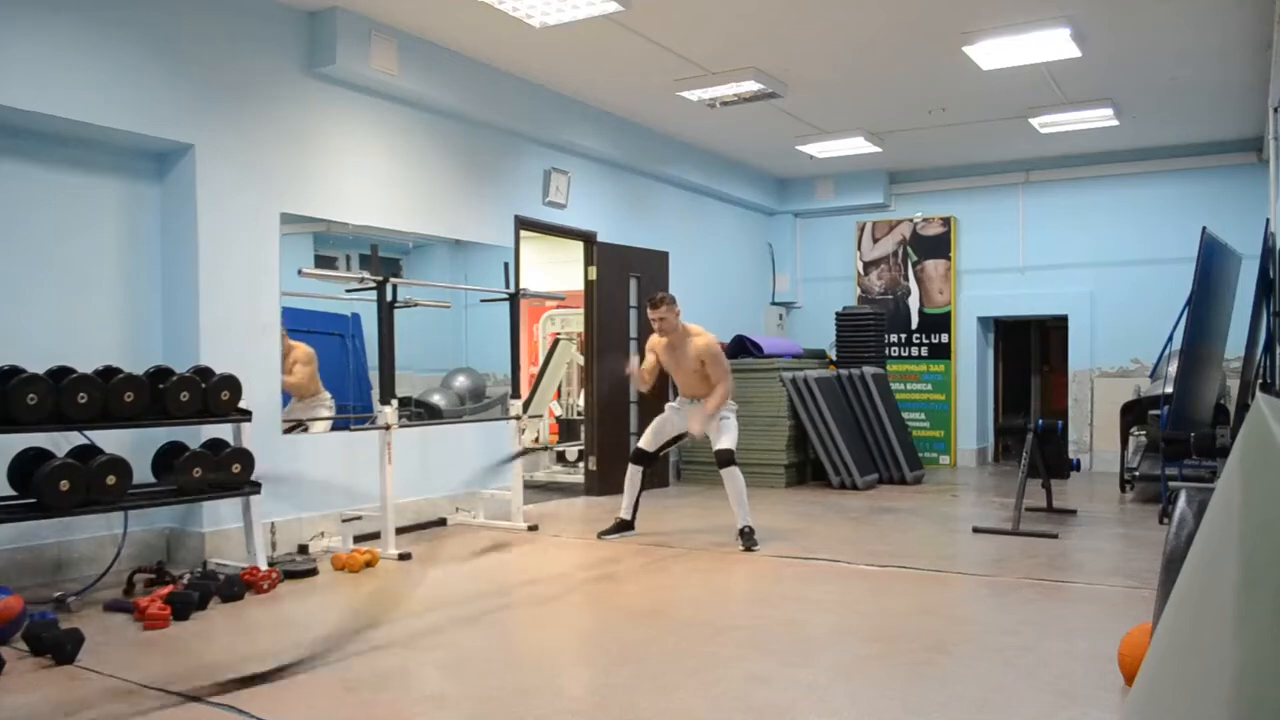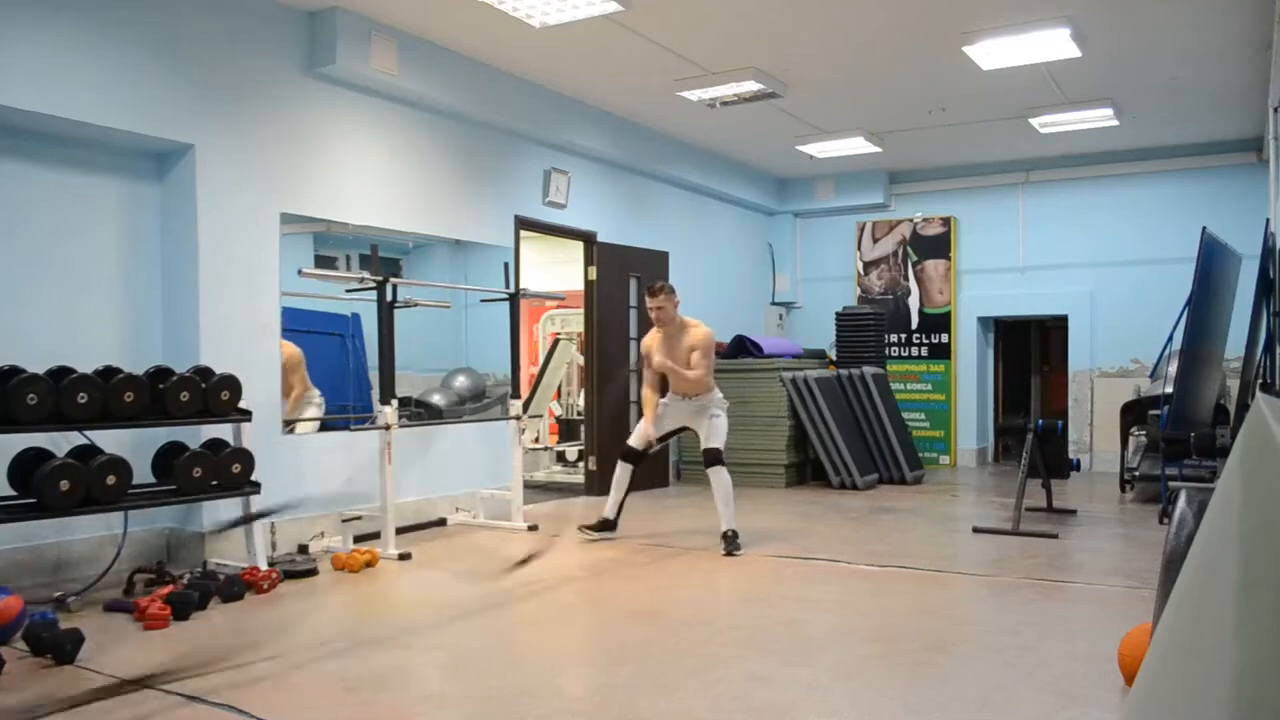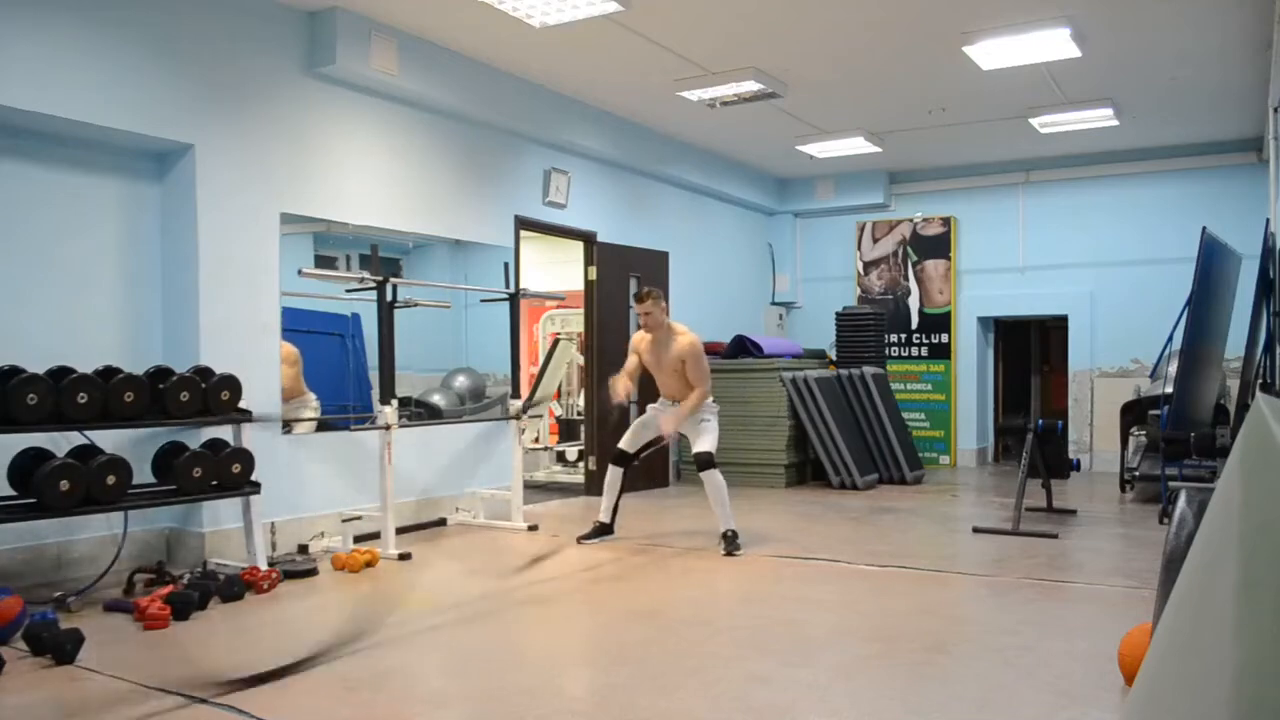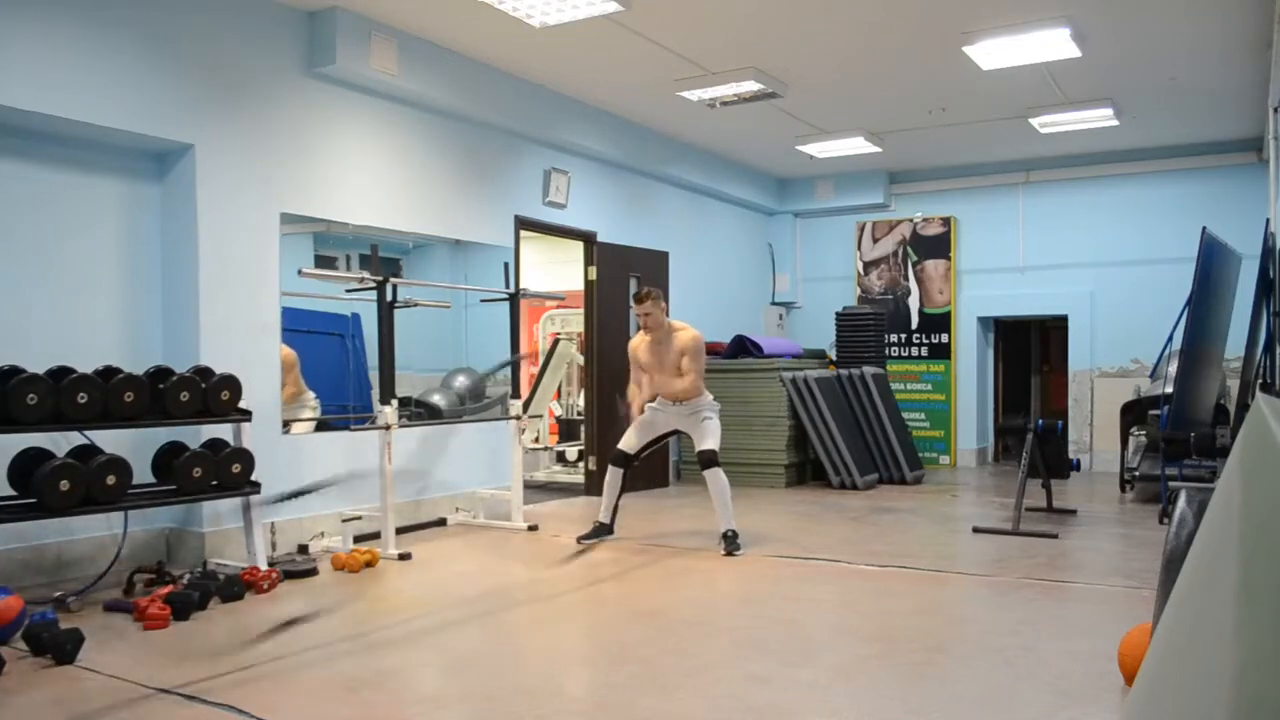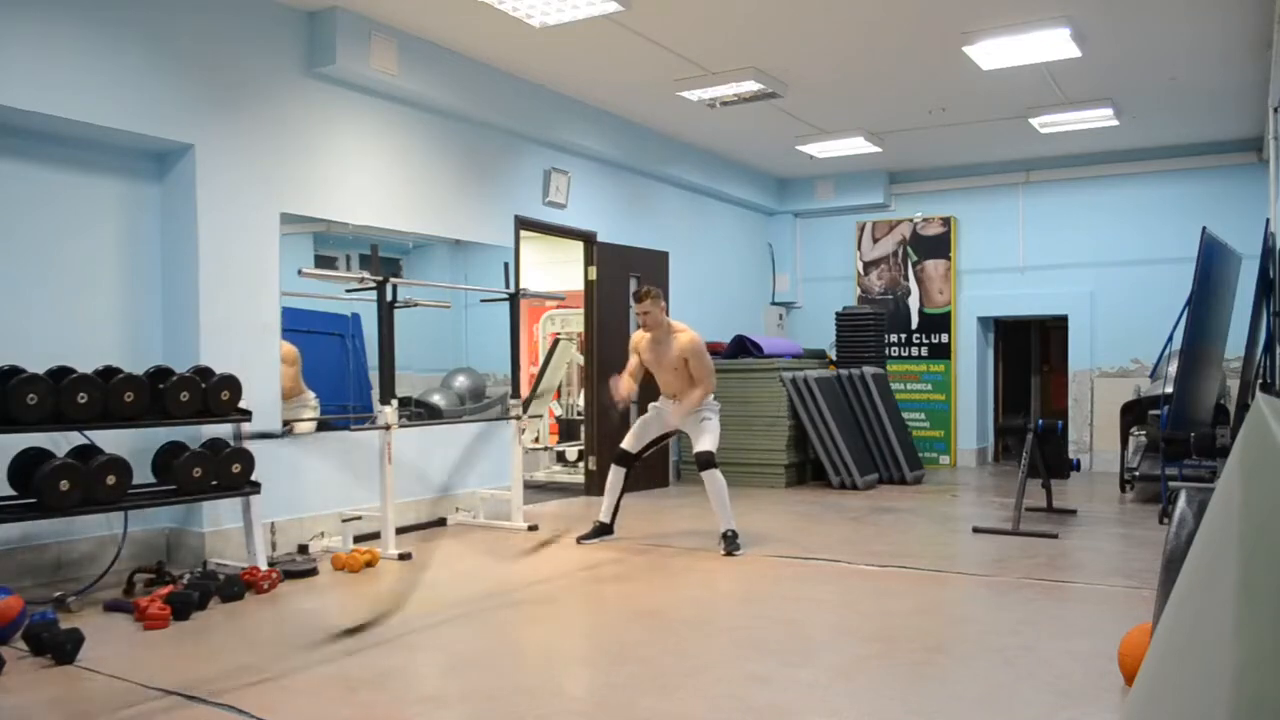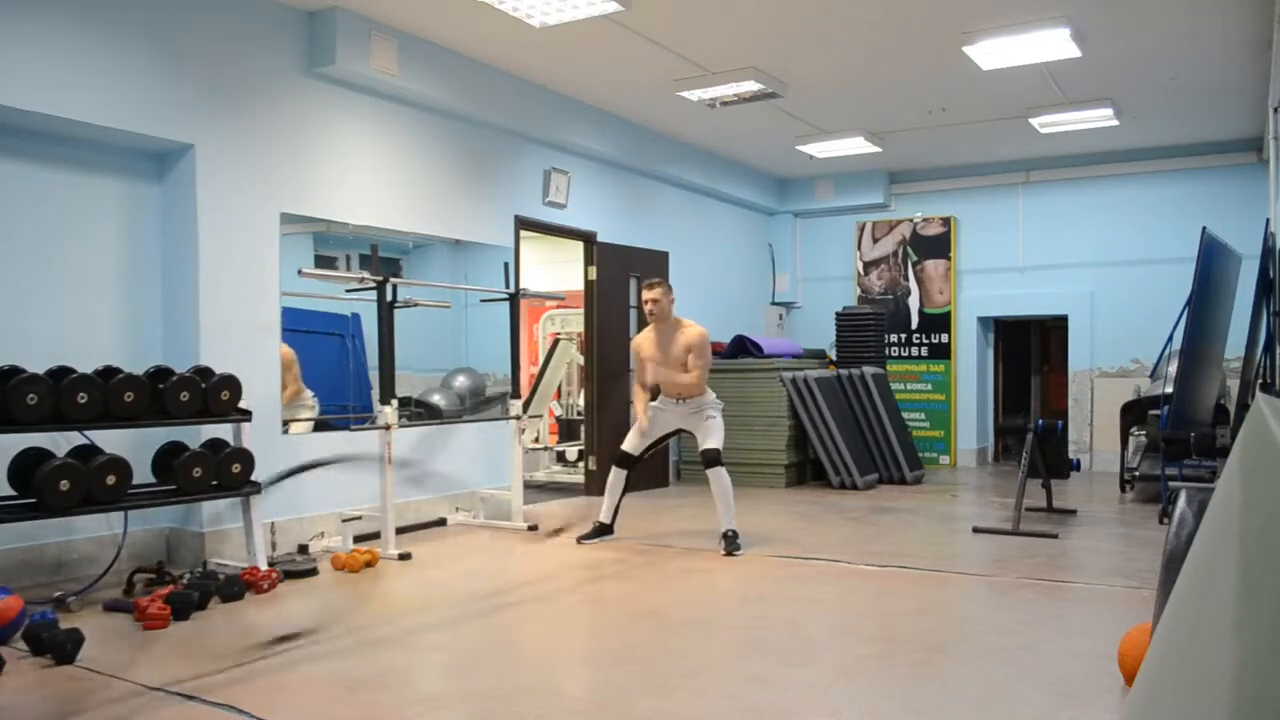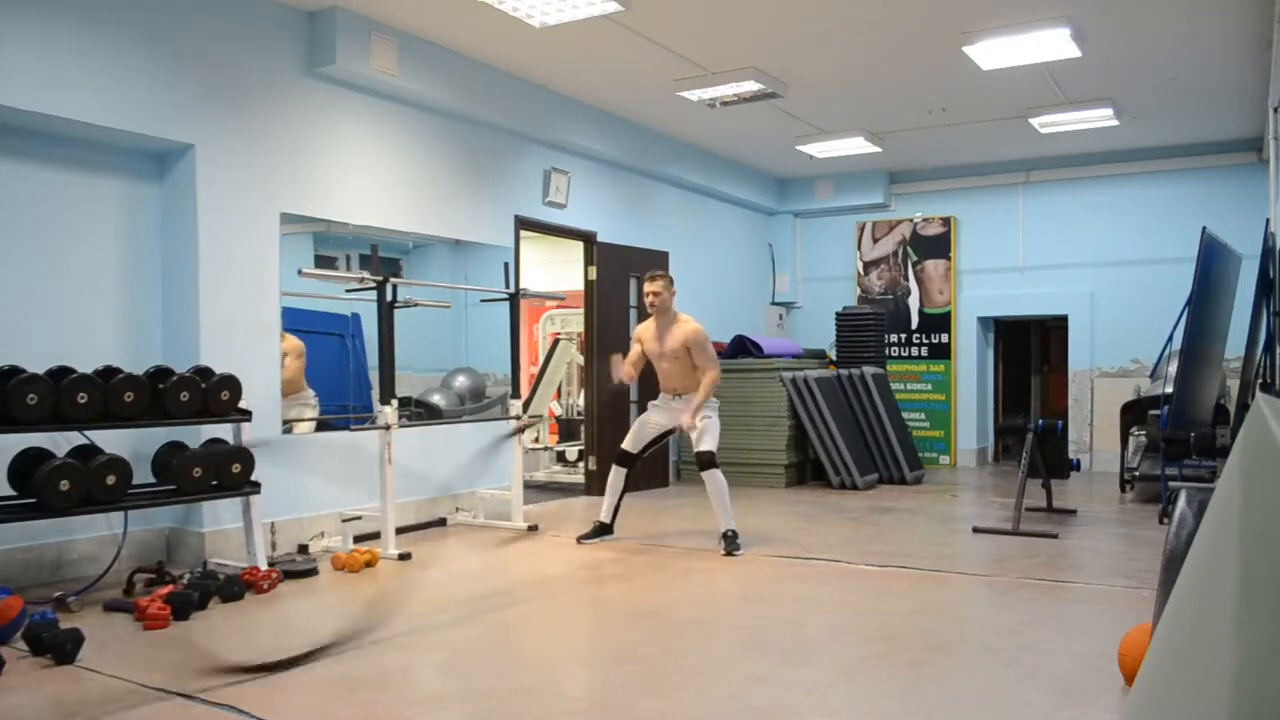
dt=0.5s
person 1, frame 1
left shoulder: (705, 343)
right shoulder: (655, 344)
left elbow: (725, 385)
right elbow: (645, 385)
left wrist: (703, 418)
right wrist: (637, 373)
left hip: (716, 408)
right hip: (682, 405)
left knee: (725, 459)
right knee: (639, 455)
left ankle: (745, 528)
right ankle: (626, 520)
person 1, frame 2
left shoulder: (700, 335)
right shoulder: (649, 341)
left elbow: (704, 379)
right elbow: (650, 387)
left wrist: (670, 367)
right wrist: (649, 424)
left hip: (706, 404)
right hip: (673, 403)
left knee: (713, 458)
right knee: (628, 453)
left ankle: (729, 532)
right ankle: (609, 519)
person 1, frame 3
left shoulder: (688, 342)
right shoulder: (639, 341)
left elbow: (703, 388)
right elbow: (627, 376)
left wrist: (676, 420)
right wrist: (620, 387)
left hip: (697, 410)
right hip: (663, 407)
left knee: (704, 462)
right knee: (619, 456)
left ankle: (728, 532)
right ankle: (605, 524)
person 1, frame 4
left shoulder: (689, 338)
right shoulder: (637, 344)
left elbow: (693, 384)
right elbow: (635, 385)
left wrist: (657, 384)
right wrist: (636, 405)
left hip: (698, 408)
right hip: (662, 408)
left knee: (708, 461)
right knee: (618, 458)
left ankle: (729, 532)
right ankle: (604, 523)
person 1, frame 5
left shoulder: (688, 340)
right shoulder: (638, 340)
left elbow: (708, 384)
right elbow: (630, 377)
left wrist: (680, 412)
right wrist: (622, 390)
left hip: (698, 408)
right hip: (664, 406)
left knee: (705, 462)
right knee: (621, 457)
left ankle: (728, 532)
right ankle: (605, 523)
person 1, frame 6
left shoulder: (695, 335)
right shoulder: (641, 341)
left elbow: (698, 379)
right elbow: (639, 385)
left wrist: (663, 376)
right wrist: (641, 417)
left hip: (701, 407)
right hip: (665, 406)
left knee: (712, 460)
right knee: (622, 459)
left ankle: (729, 532)
right ankle: (605, 523)
person 1, frame 7
left shoulder: (691, 330)
right shoulder: (641, 331)
left elbow: (712, 373)
right elbow: (632, 373)
left wrist: (693, 411)
right wrist: (621, 371)
left hip: (698, 405)
right hip: (664, 405)
left knee: (706, 462)
right knee: (622, 458)
left ankle: (729, 532)
right ankle: (605, 523)
